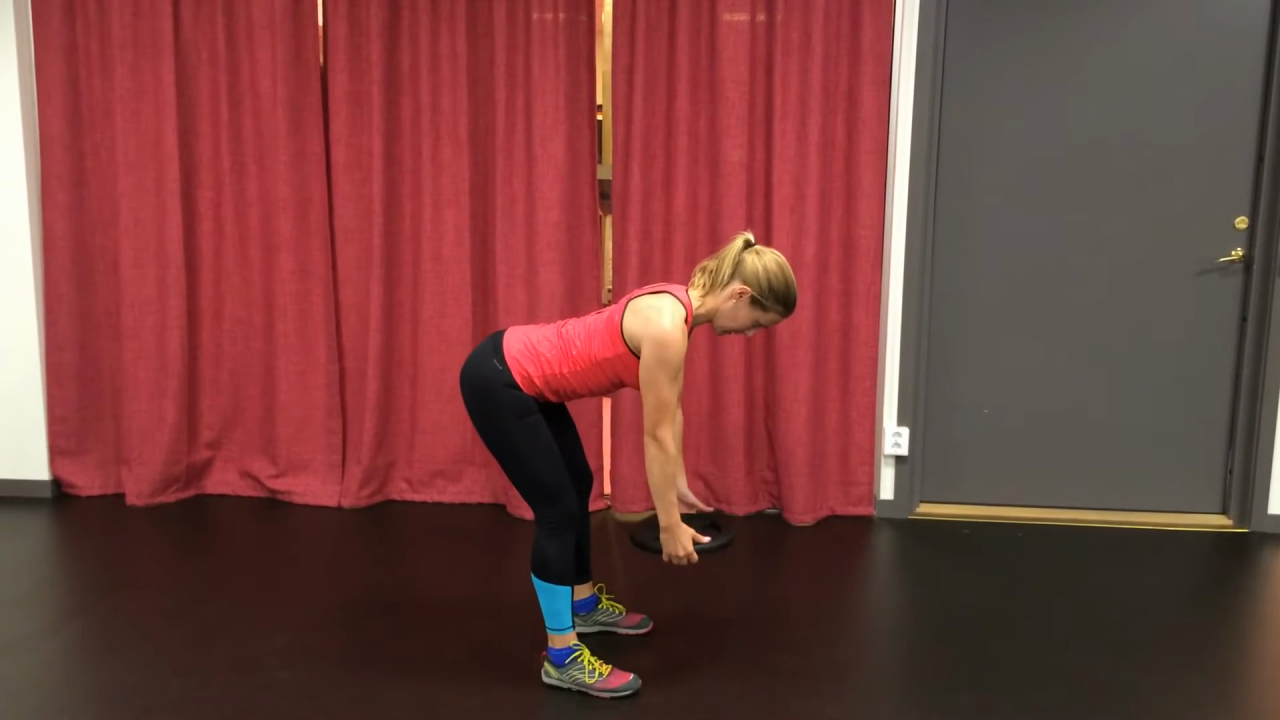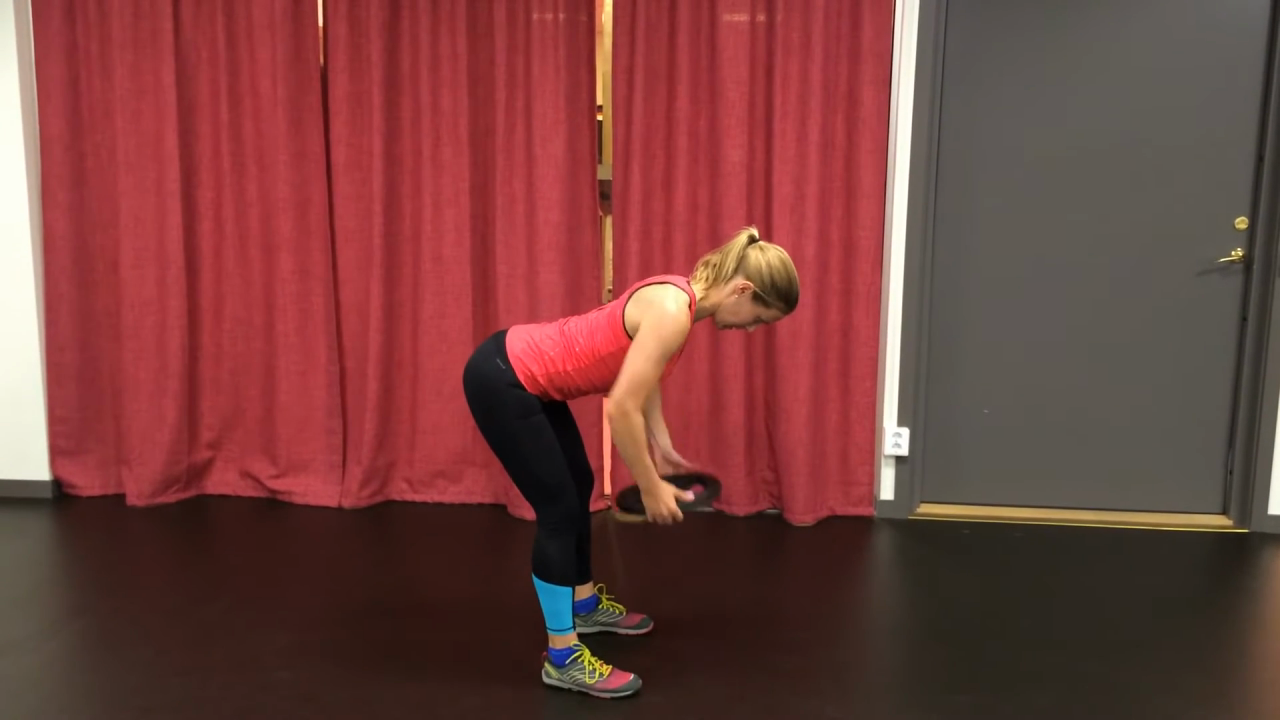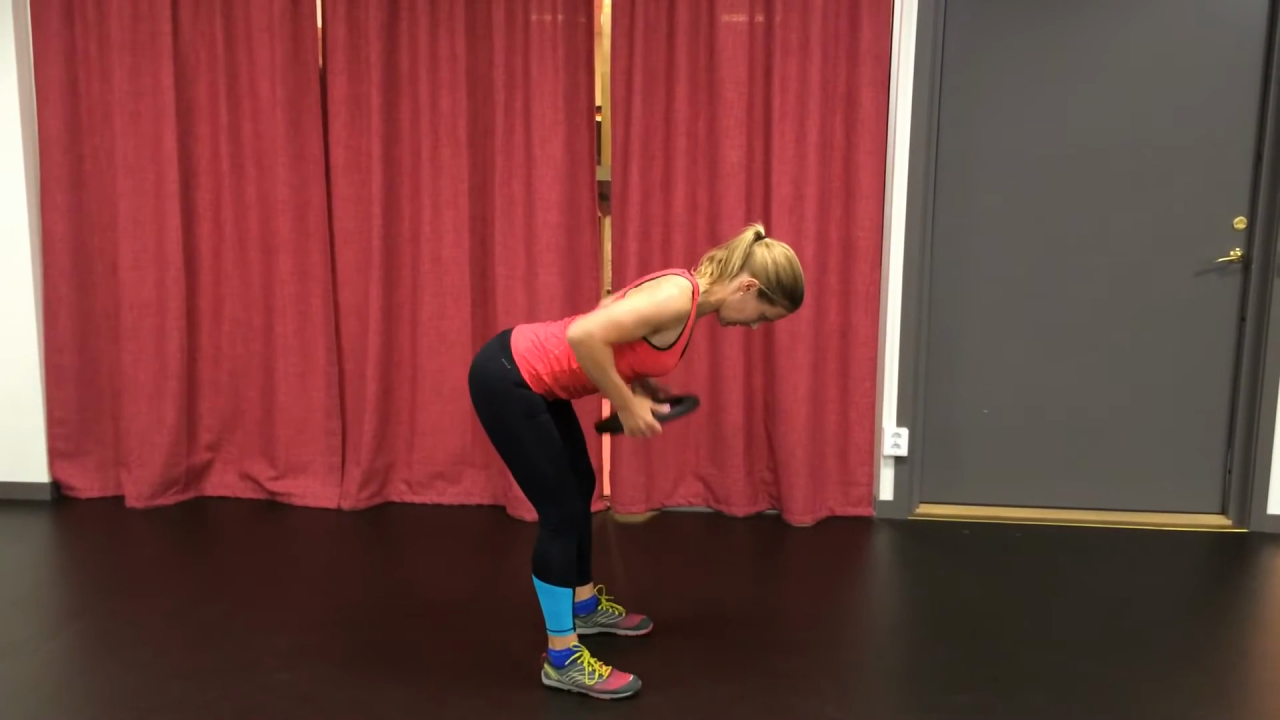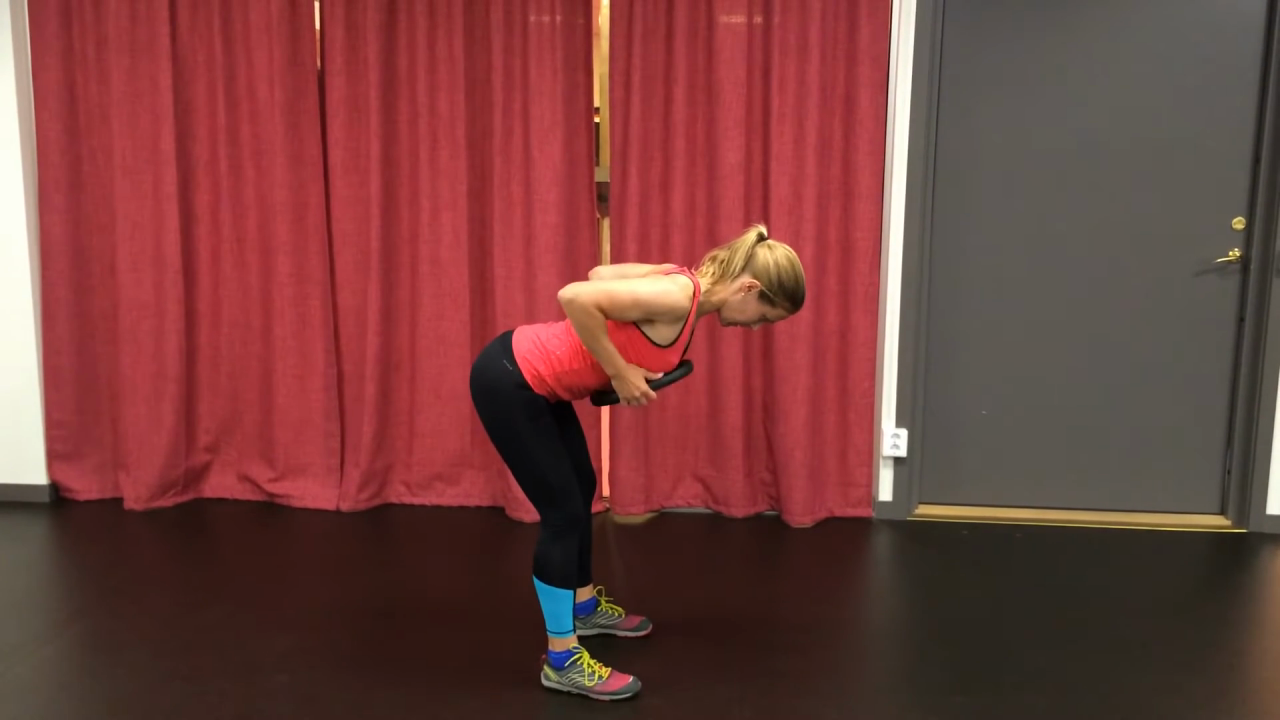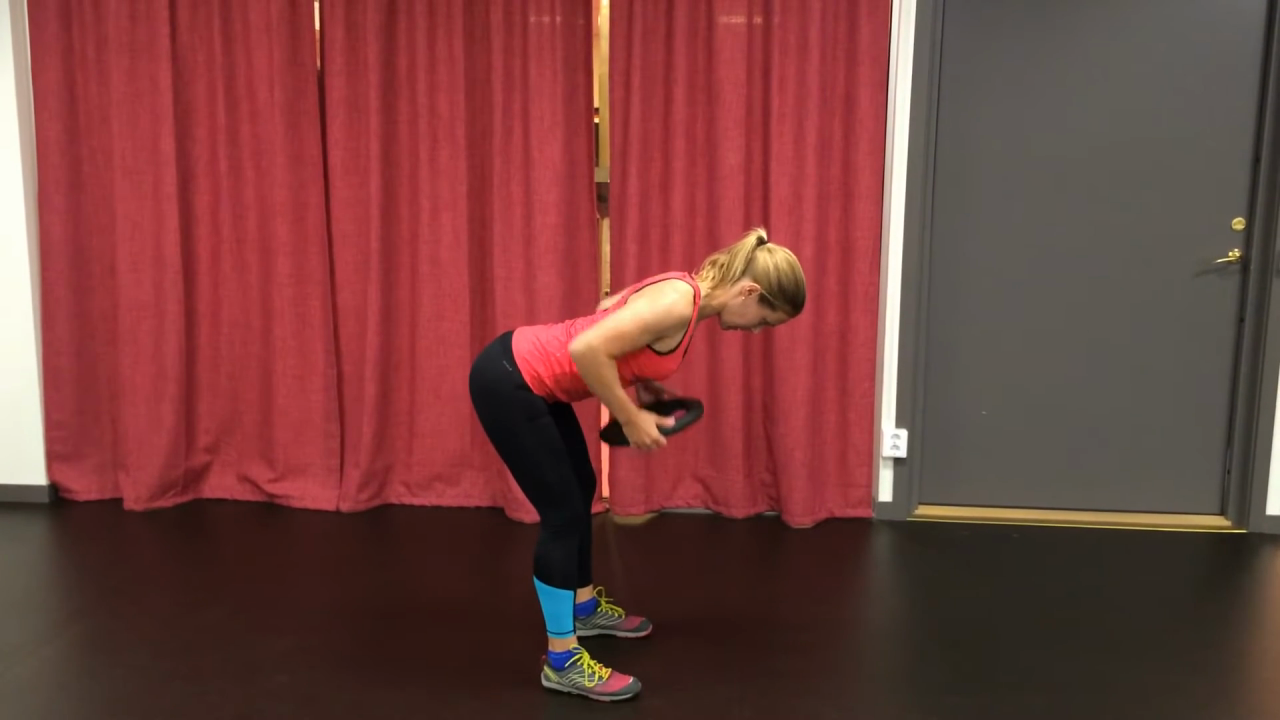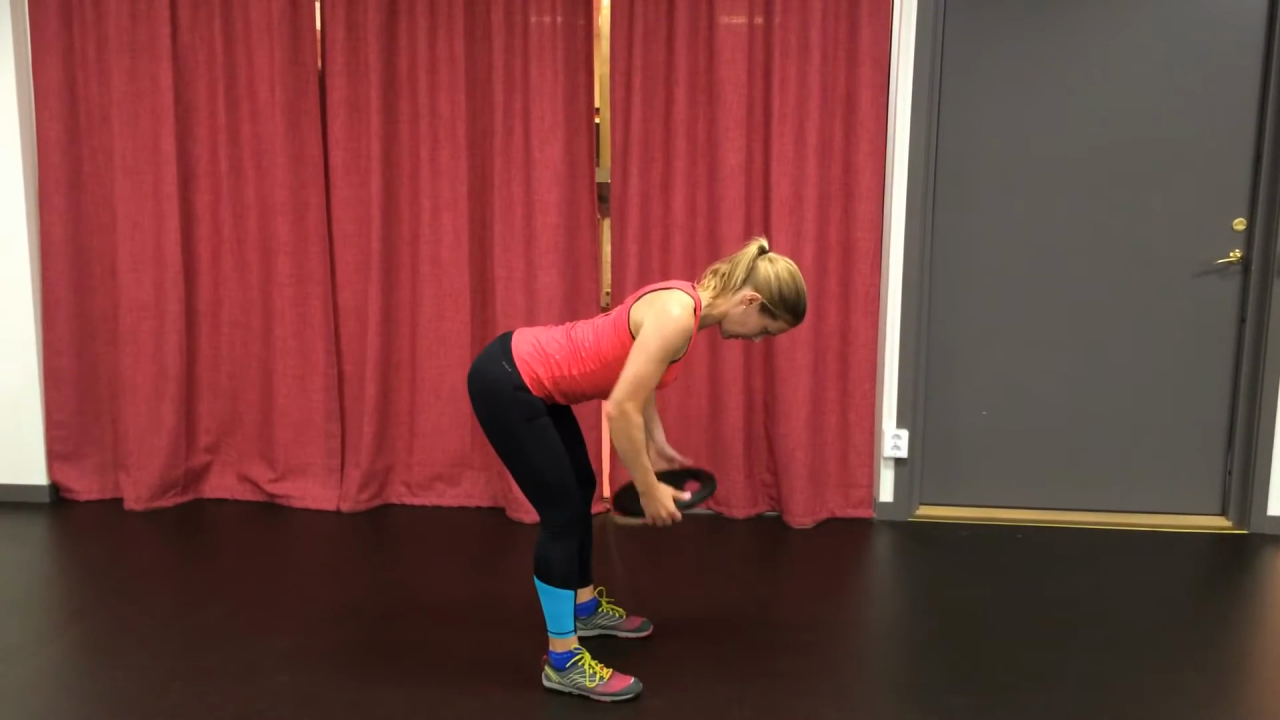
dt=0.2s
person 1, frame 1
left shoulder: (679, 307)
right shoulder: (668, 326)
left elbow: (668, 414)
right elbow: (657, 434)
left wrist: (679, 487)
right wrist: (671, 525)
left hip: (523, 372)
right hip: (498, 379)
left knee: (577, 486)
right knee: (558, 510)
left ankle: (585, 604)
right ankle: (562, 658)
person 1, frame 2
left shoulder: (681, 298)
right shoulder: (673, 312)
left elbow: (632, 373)
right elbow: (621, 410)
left wrist: (662, 448)
right wrist: (651, 487)
left hip: (526, 372)
right hip: (502, 379)
left knee: (578, 486)
right knee: (559, 510)
left ankle: (585, 604)
right ankle: (562, 658)
person 1, frame 3
left shoulder: (683, 288)
right shoulder: (676, 300)
right elbow: (583, 335)
left wrist: (640, 390)
right wrist: (627, 404)
left hip: (531, 372)
right hip: (507, 379)
left knee: (580, 487)
right knee: (561, 510)
left ankle: (585, 606)
right ankle: (563, 659)
person 1, frame 4
left shoulder: (684, 284)
right shoulder: (676, 297)
left elbow: (598, 275)
right elbow: (575, 296)
left wrist: (628, 364)
right wrist: (622, 373)
left hip: (532, 373)
right hip: (509, 380)
left knee: (581, 488)
right knee: (563, 511)
left ankle: (585, 607)
right ankle: (562, 660)
person 1, frame 5
left shoulder: (686, 292)
right shoulder: (676, 304)
right elbow: (585, 350)
left wrist: (643, 385)
right wrist: (631, 419)
left hip: (530, 373)
right hip: (507, 381)
left knee: (580, 490)
right knee: (563, 513)
left ankle: (585, 608)
right ankle: (562, 661)
person 1, frame 6
left shoulder: (686, 303)
right shoulder: (676, 316)
left elbow: (639, 388)
right elbow: (621, 410)
left wrist: (659, 446)
right wrist: (649, 489)
left hip: (528, 373)
right hip: (505, 381)
left knee: (580, 490)
right knee: (563, 512)
left ankle: (585, 607)
right ankle: (563, 662)
